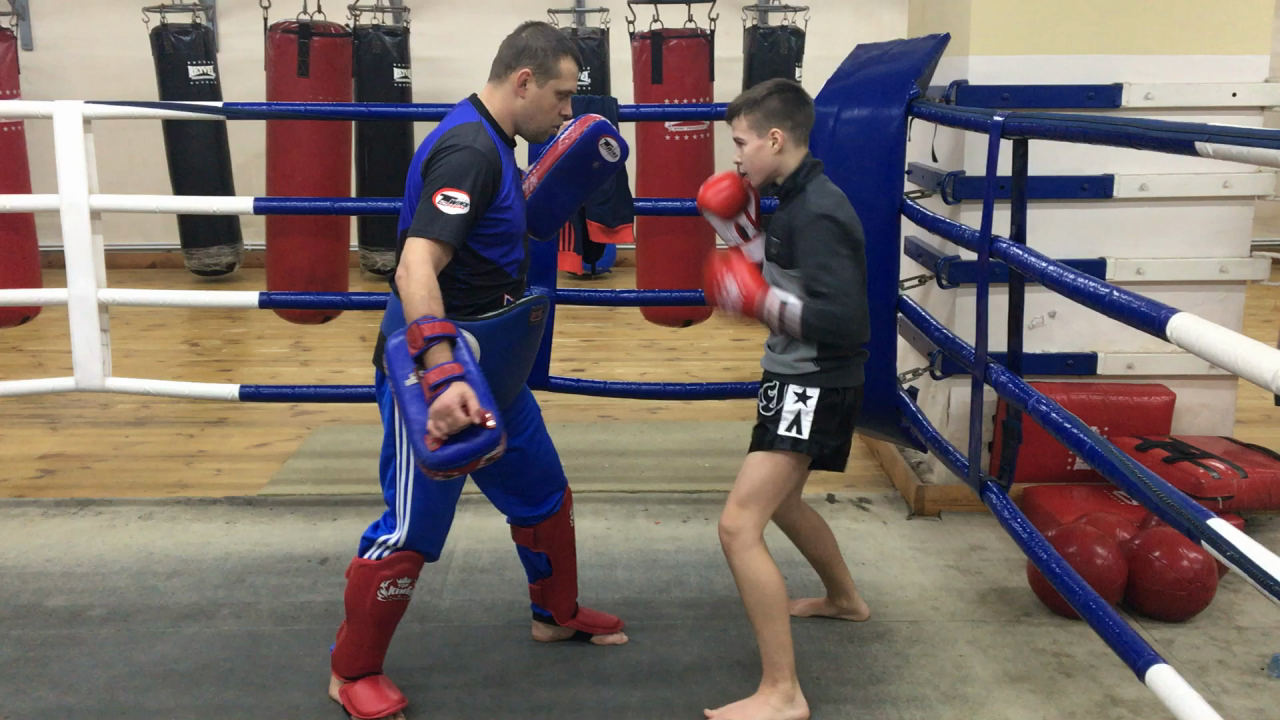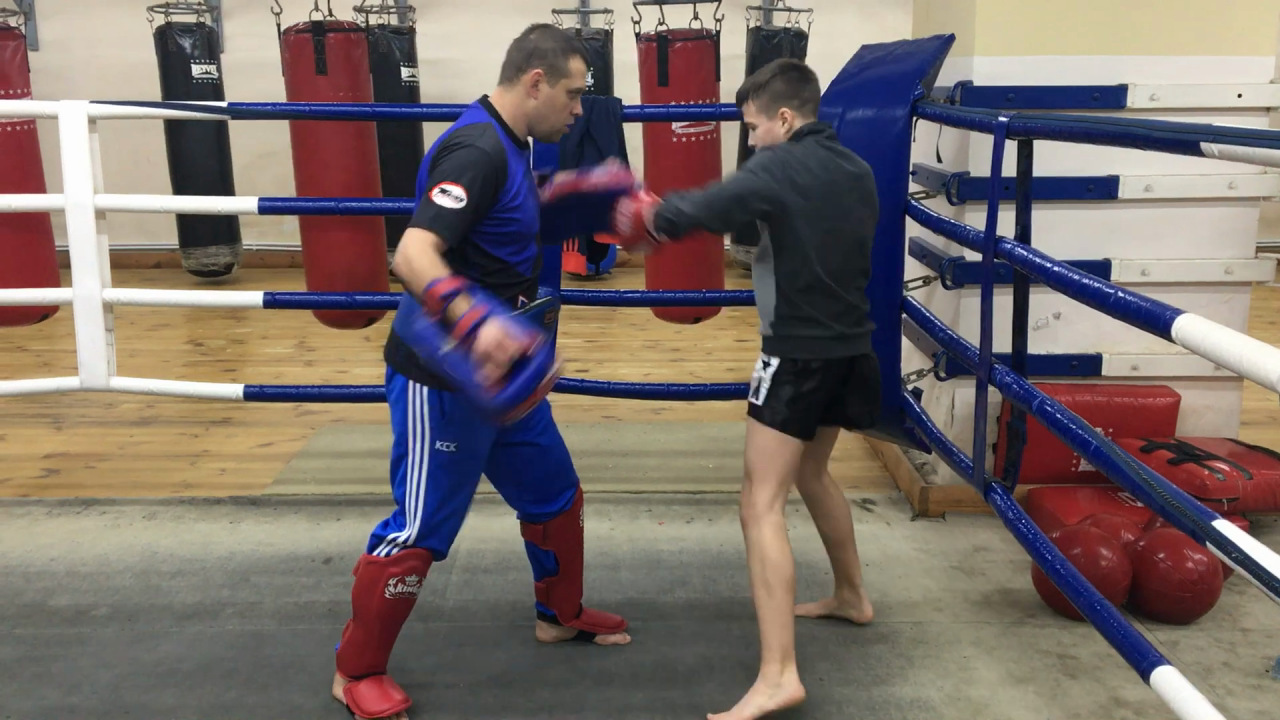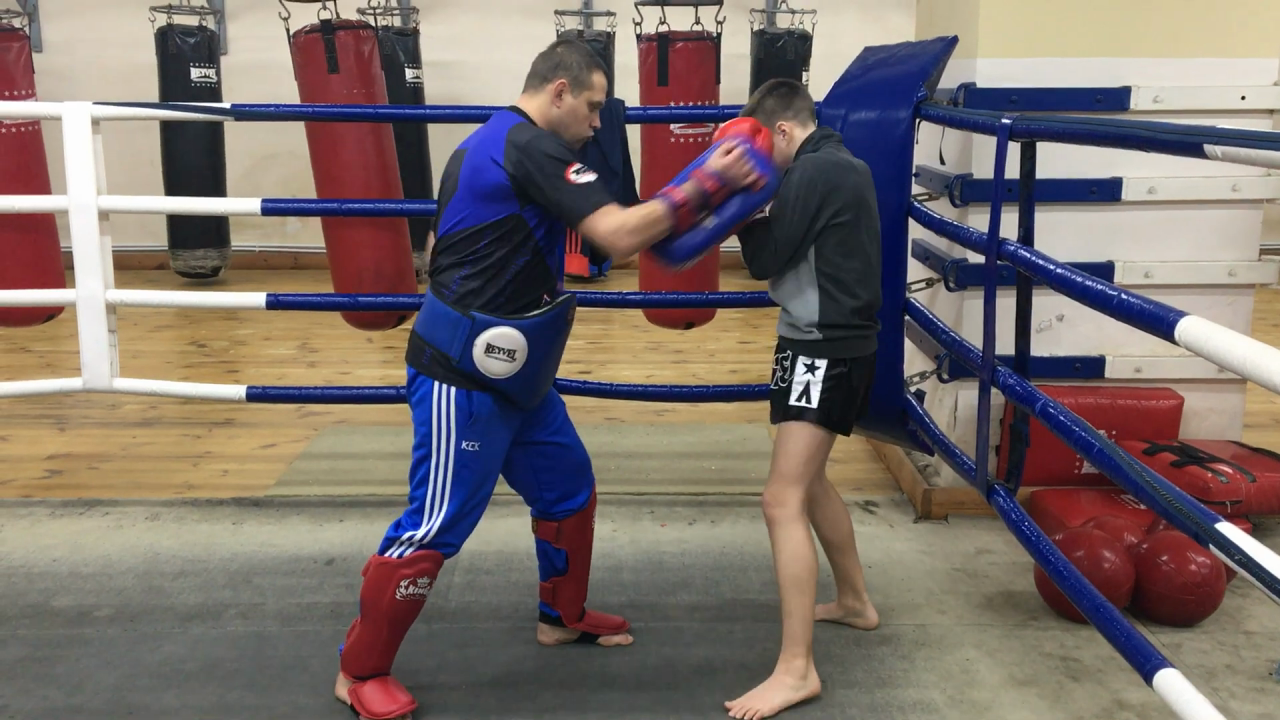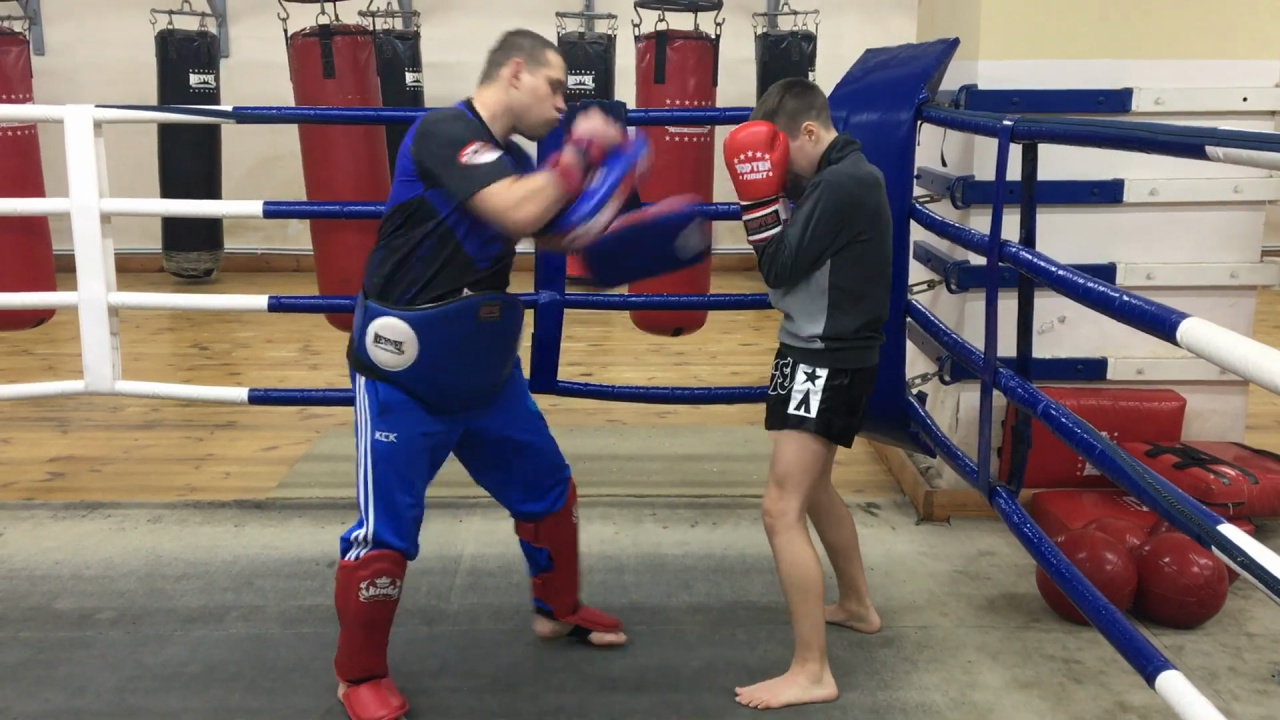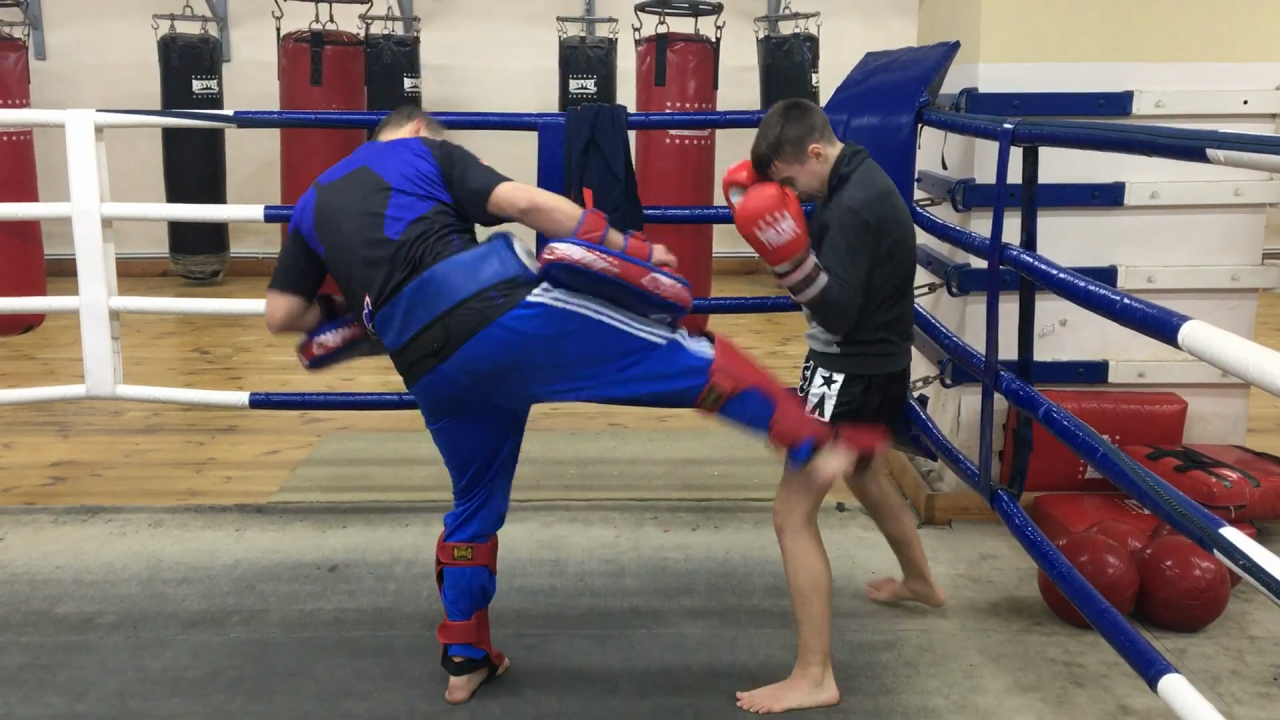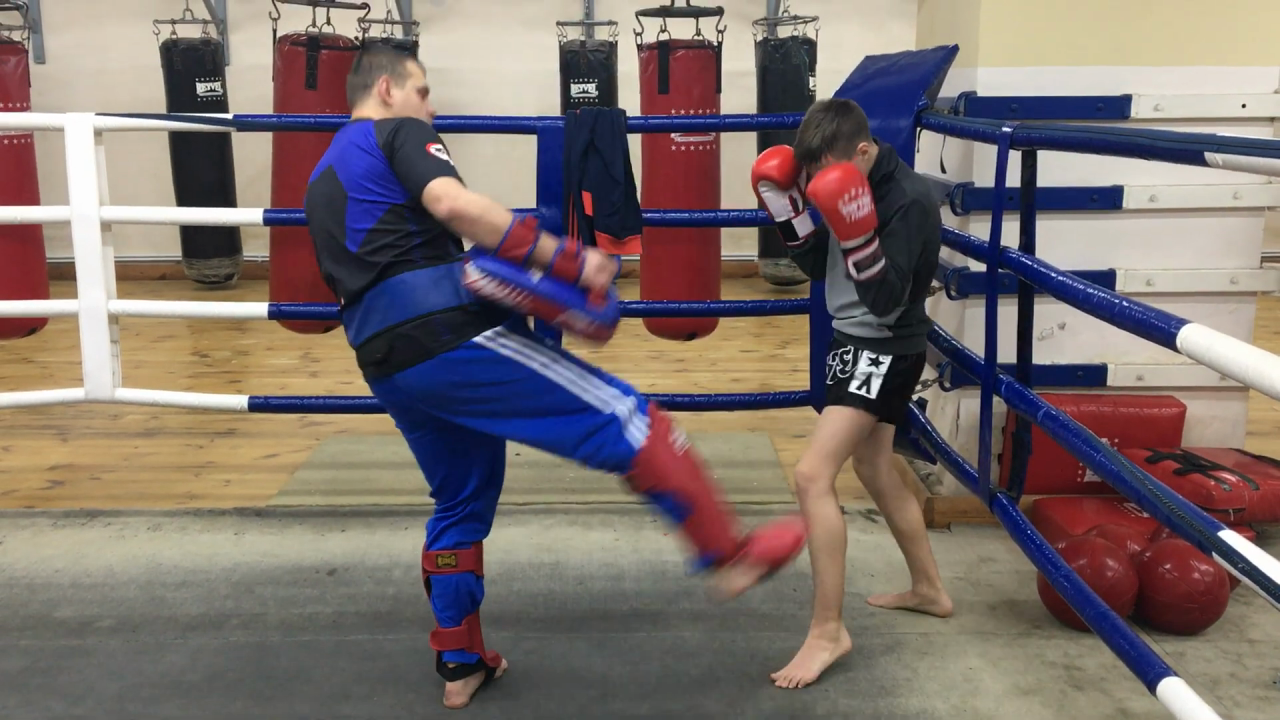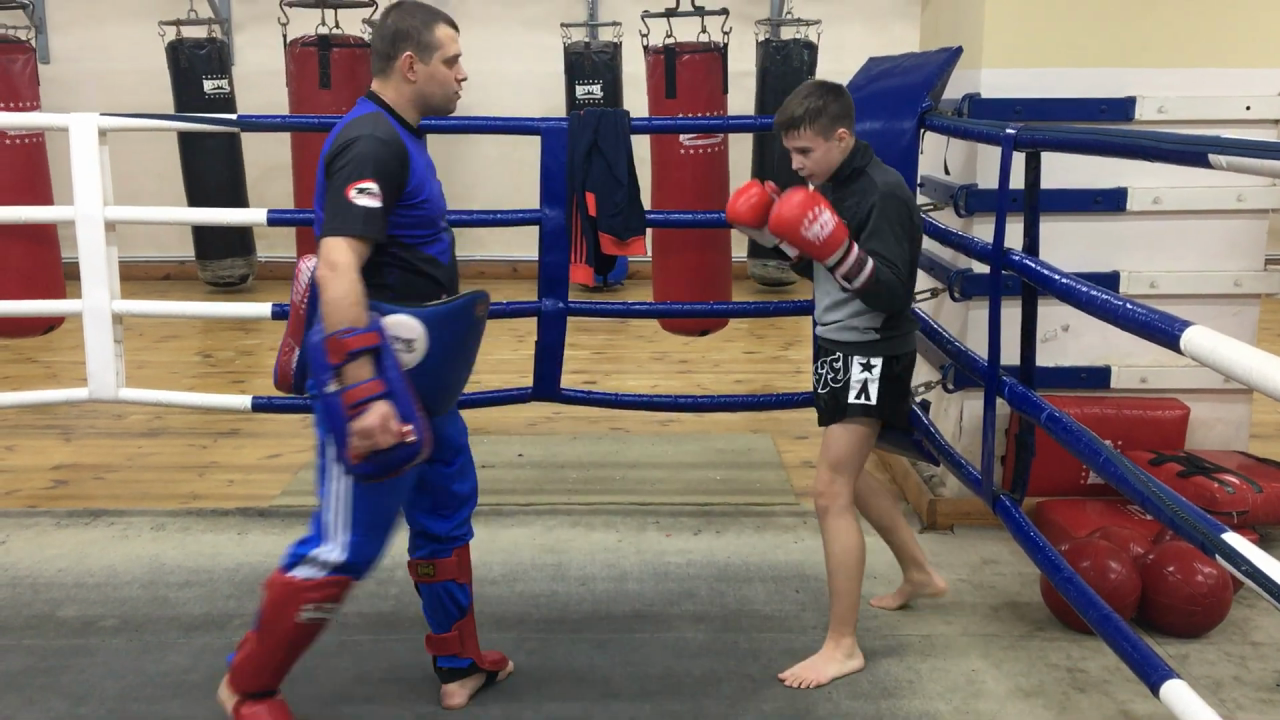
dt=0.4s
person 1, frame 1
left shoulder: (488, 139)
right shoulder: (468, 150)
right elbow: (416, 269)
right wrist: (445, 379)
right hip: (443, 369)
left knee: (541, 492)
right knee: (412, 528)
left ankle: (556, 612)
person 1, frame 2
left shoulder: (504, 143)
right shoulder: (476, 151)
right elbow: (414, 257)
right wrist: (478, 323)
left hip: (492, 369)
right hip: (445, 371)
left knee: (552, 490)
right knee: (422, 526)
left ankle: (561, 614)
person 1, frame 3
left shoulder: (482, 145)
right shoulder: (534, 149)
left elbow: (443, 247)
right elbow: (616, 231)
right wrist: (709, 182)
left hip: (512, 366)
right hip: (463, 369)
left knee: (568, 489)
right knee: (437, 524)
left ankle: (563, 615)
person 1, frame 4
left shoulder: (508, 151)
right shoulder: (443, 133)
left elbow: (539, 224)
right elbow: (516, 209)
right wrist: (579, 148)
left hip: (480, 368)
right hip: (404, 366)
left knee: (544, 486)
right knee: (387, 530)
left ankle: (559, 608)
person 1, frame 5
left shoulder: (313, 202)
right shoulder: (419, 149)
left elbow: (283, 314)
right elbow: (522, 202)
left wrist: (349, 318)
right wrist: (632, 253)
left hip: (434, 362)
right hip: (506, 313)
left knee: (475, 504)
right knee: (682, 356)
left ankle: (464, 656)
right ankle: (815, 446)
person 1, frame 6
left shoulder: (316, 187)
right shoulder: (394, 136)
right elbow: (453, 205)
right wrist: (568, 257)
left hip: (394, 368)
right hip: (454, 338)
left knee: (460, 506)
right knee: (619, 418)
left ankle: (458, 663)
right ankle: (729, 552)
person 1, frame 7
left shoulder: (396, 132)
right shoulder: (372, 141)
right elbow: (338, 270)
right wrist: (365, 393)
right hip: (376, 371)
left knee: (446, 511)
right knee: (346, 546)
person 2, frame 1
left shoulder: (817, 213)
right shoulder: (796, 198)
left elbow: (844, 323)
right elbow: (775, 264)
left wrist: (762, 299)
right wrist: (737, 224)
left hip: (814, 388)
right hip: (799, 380)
left knee: (738, 526)
right knee: (777, 497)
right ankle: (843, 596)
person 2, frame 2
left shoulder: (782, 167)
right shoulder: (858, 172)
left elbow: (704, 209)
left wrist: (639, 213)
left hip: (800, 356)
right hip: (851, 350)
left knee: (760, 505)
right knee: (810, 473)
right ankle: (852, 595)
person 2, frame 3
left shoulder: (816, 169)
right shoulder: (843, 168)
left elbow: (765, 259)
left hip: (825, 352)
right hip: (833, 346)
left knee: (783, 502)
right knee: (810, 482)
right ankle: (854, 602)
person 2, frame 4
left shoulder: (840, 184)
right shoulder: (852, 172)
left elbow: (780, 270)
right elbow: (806, 253)
left wrist: (759, 193)
right wrist: (773, 197)
left hip: (826, 363)
right hip: (836, 355)
left knee: (782, 510)
right knee: (815, 489)
left ankle: (811, 672)
right ankle: (855, 605)
person 2, frame 5
left shoulder: (857, 207)
right shoulder: (858, 181)
left elbow: (838, 314)
right elbow: (829, 260)
left wrist: (789, 251)
right wrist: (769, 218)
left hip: (849, 371)
right hip: (879, 362)
left knee: (792, 514)
right knee: (866, 478)
right ankle: (920, 581)
person 2, frame 6
left shoulder: (910, 199)
right shoulder: (853, 191)
left elbow: (882, 295)
right elbow: (816, 263)
left wrist: (854, 227)
right wrist: (786, 208)
left hip: (882, 353)
right hip: (855, 344)
left knee: (813, 475)
right knee: (877, 471)
left ankle: (827, 631)
right ankle: (928, 589)
person 2, frame 7
left shoulder: (883, 193)
right shoulder: (833, 187)
left elbow: (885, 292)
left wrist: (833, 242)
right wrist: (776, 236)
left hip: (872, 356)
right hip: (840, 349)
left knee: (832, 493)
right knee: (850, 479)
left ankle: (842, 645)
right ankle: (919, 574)
